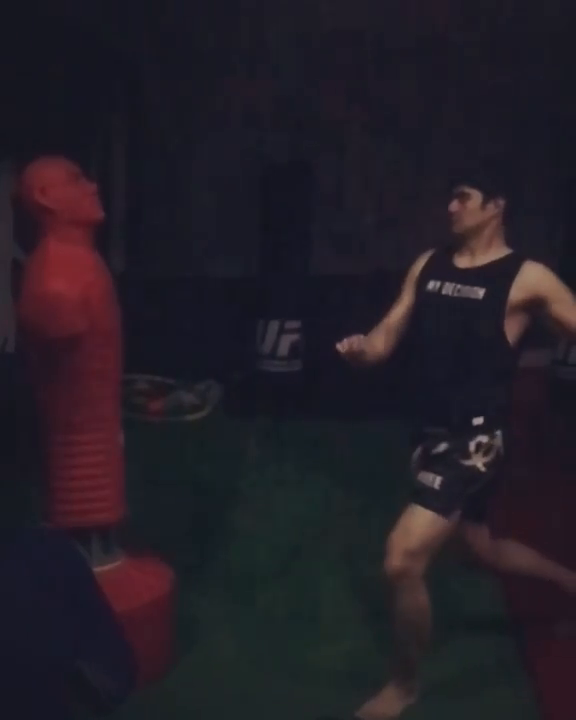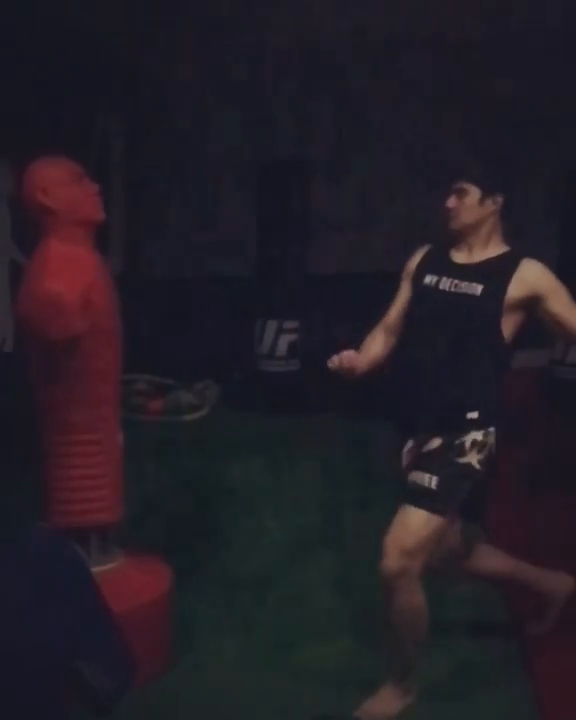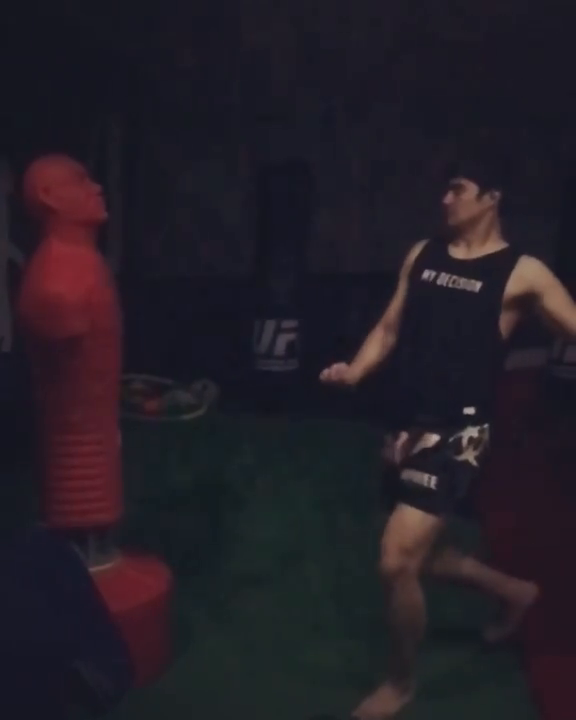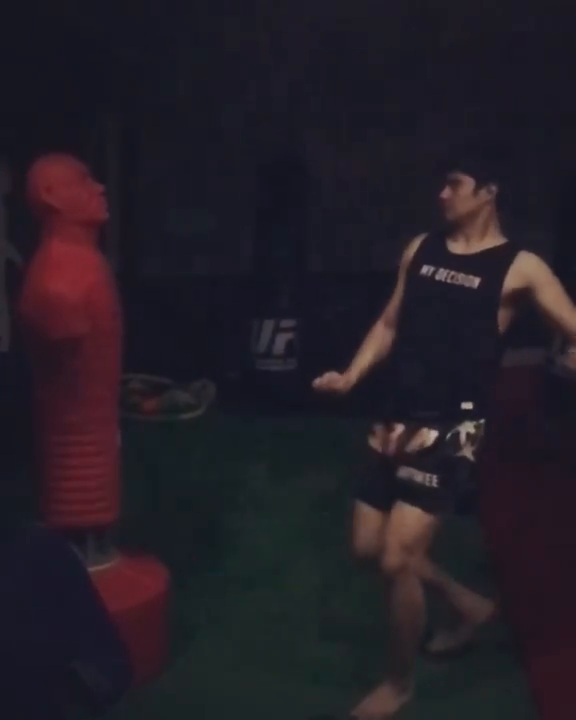
dt=0.2s
person 1, frame 1
left shoulder: (527, 278)
right shoulder: (428, 264)
right elbow: (390, 333)
right wrist: (362, 349)
left hip: (474, 442)
right hip: (433, 435)
left knee: (401, 561)
right knee: (481, 545)
person 1, frame 2
left shoulder: (524, 275)
right shoulder: (424, 260)
right elbow: (390, 330)
right wrist: (359, 360)
left hip: (465, 438)
right hip: (422, 432)
left knee: (398, 562)
right knee: (455, 551)
person 1, frame 3
left shoulder: (521, 272)
right shoulder: (422, 254)
right elbow: (389, 328)
right wrist: (355, 370)
left hip: (457, 434)
right hip: (407, 427)
left knee: (397, 562)
right knee: (419, 555)
right ankle: (515, 591)
person 1, frame 4
left shoulder: (519, 267)
right shoulder: (420, 248)
right wrist: (351, 376)
left hip: (449, 427)
right hip: (395, 420)
left knee: (397, 560)
right knee: (368, 545)
right ankle: (469, 604)
person 2, frame 1
left shoulder: (80, 258)
right shoulder: (55, 276)
right elbow: (63, 363)
left hip: (96, 420)
right hip: (79, 428)
left knee: (96, 529)
right knee: (86, 533)
person 2, frame 2
left shoulder: (81, 258)
right shoulder: (55, 276)
right elbow: (63, 366)
left hip: (95, 421)
right hip: (78, 428)
left knee: (95, 526)
right knee: (85, 529)
person 2, frame 3
left shoulder: (83, 259)
right shoulder: (56, 276)
right elbow: (63, 362)
left hip: (94, 421)
right hip: (77, 430)
left knee: (94, 525)
right knee: (84, 534)
person 2, frame 4
left shoulder: (83, 259)
right shoulder: (58, 276)
right elbow: (64, 366)
left hip: (94, 421)
right hip: (76, 429)
left knee: (93, 527)
right knee: (81, 529)
